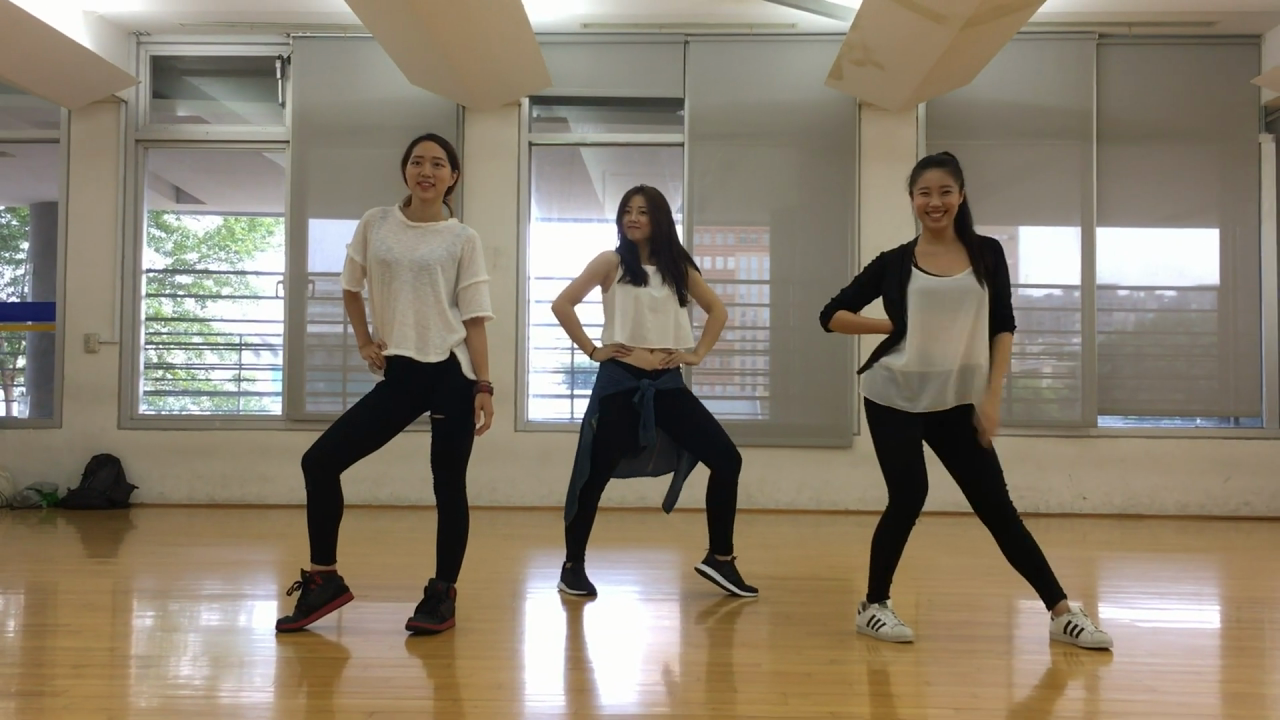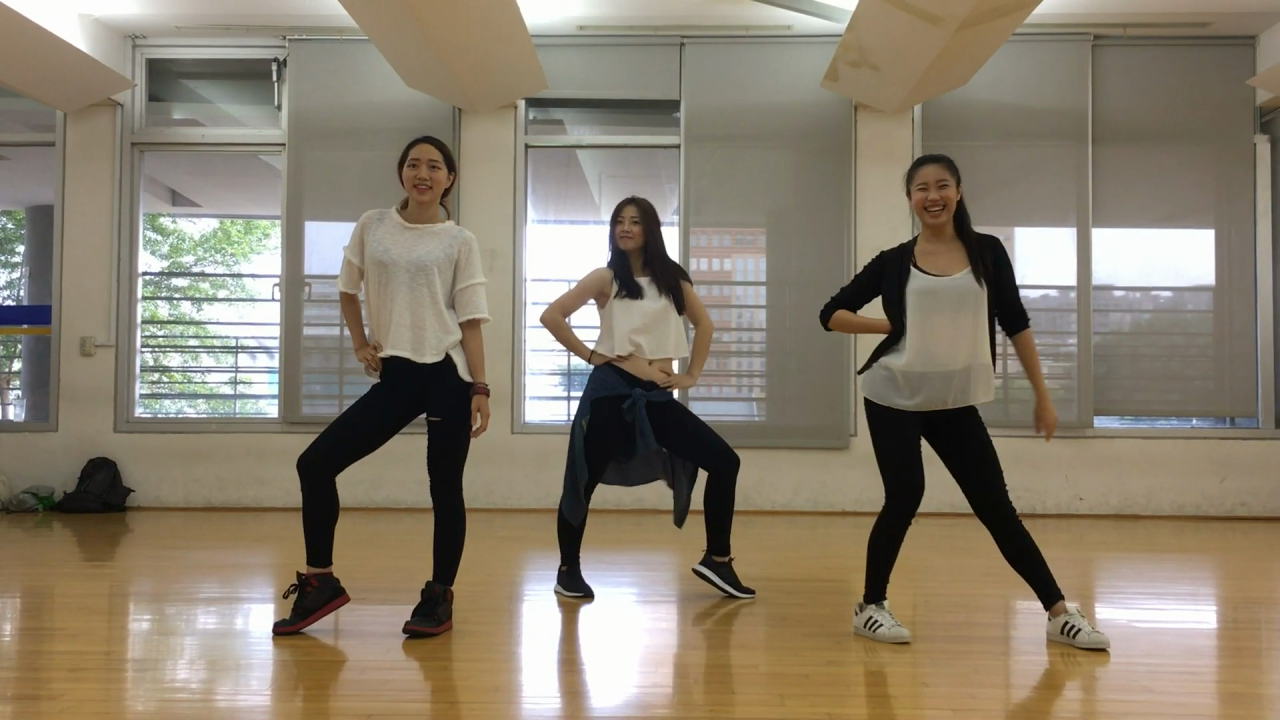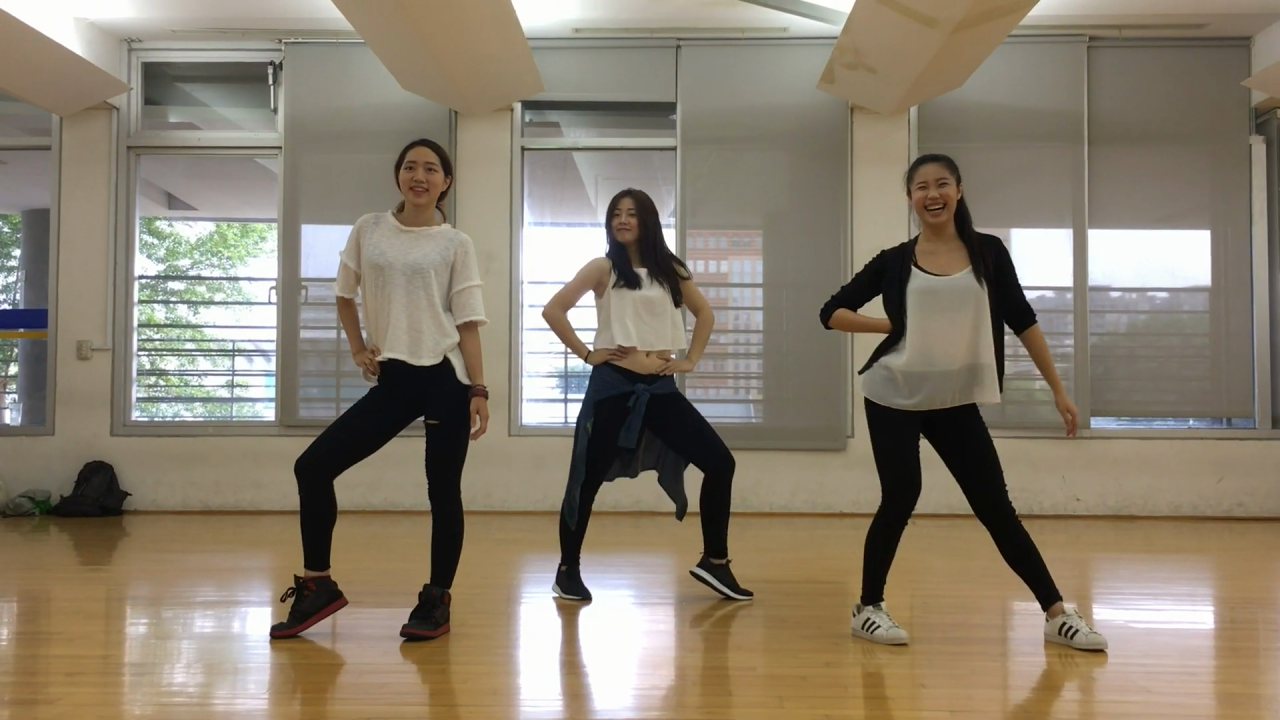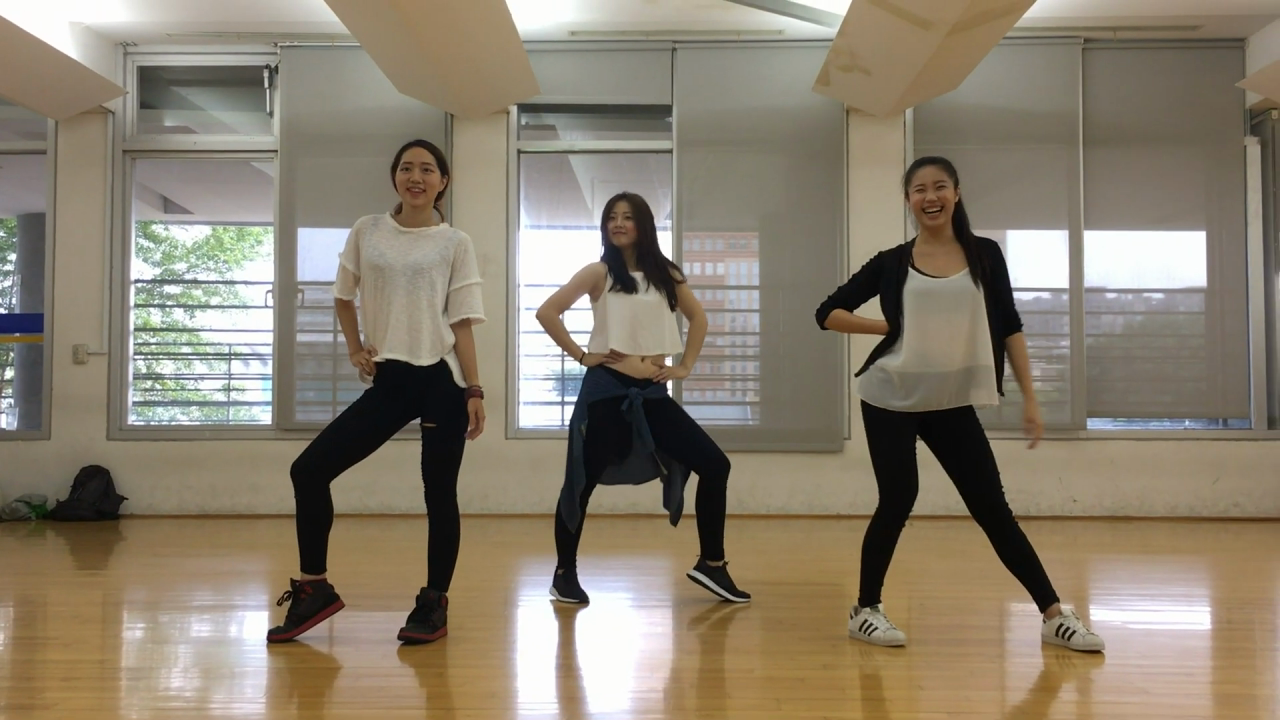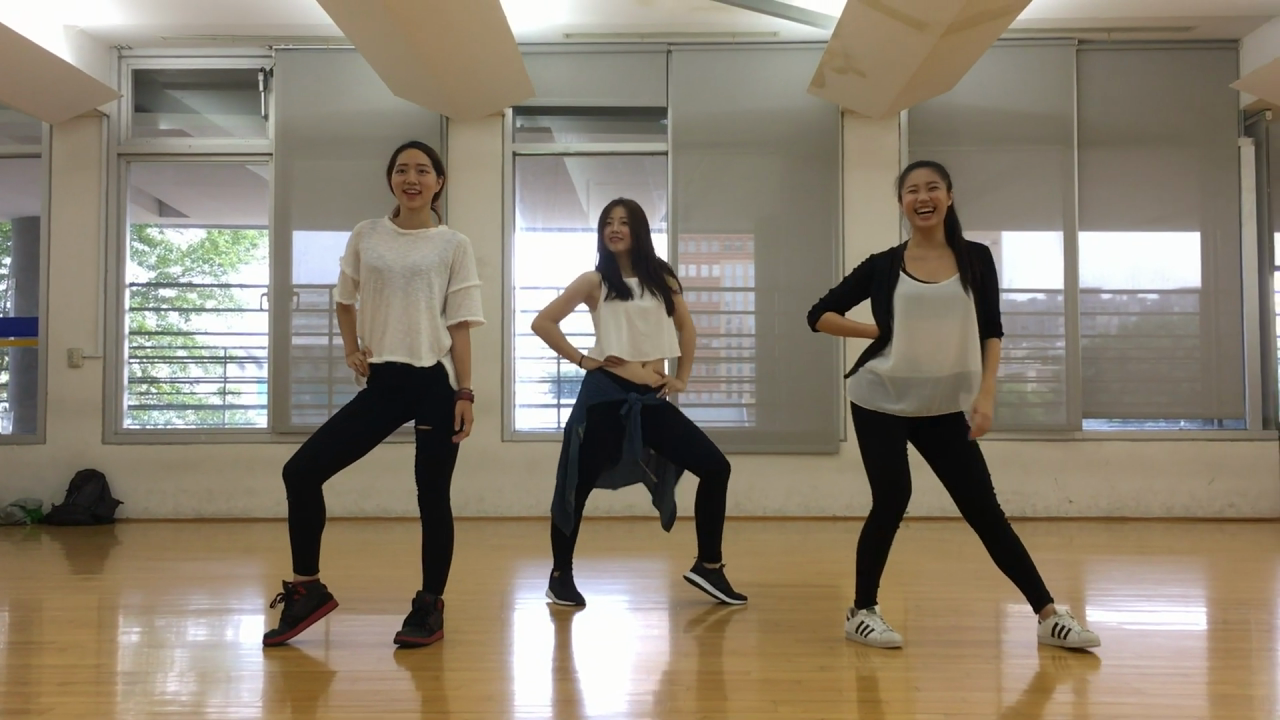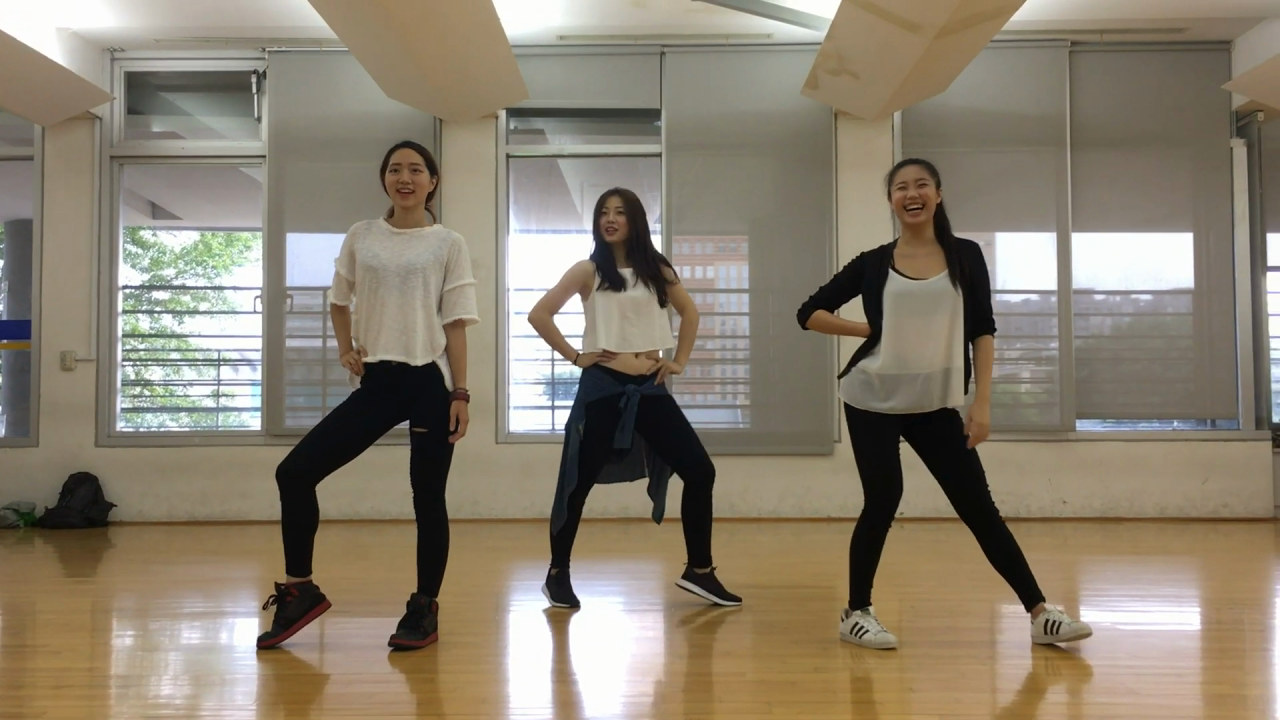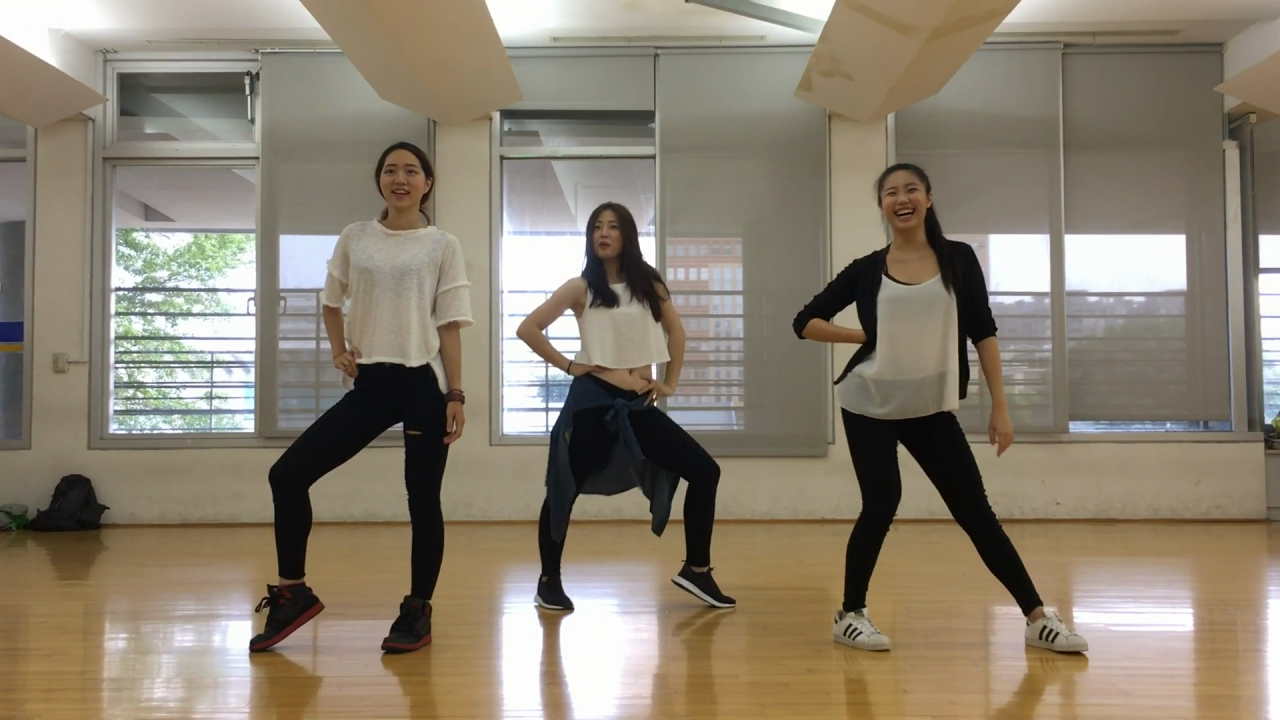
dt=0.2s
person 1, frame 1
left shoulder: (463, 240)
right shoulder: (374, 225)
left elbow: (474, 319)
right elbow: (351, 288)
left wrist: (484, 387)
right wrist: (364, 343)
left hip: (451, 374)
right hip: (398, 375)
left knee: (448, 484)
right knee: (320, 461)
left ankle: (443, 593)
right ankle: (324, 578)
person 1, frame 2
left shoulder: (460, 242)
right shoulder: (372, 226)
left elbow: (471, 321)
right elbow: (348, 290)
left wrist: (480, 388)
right wrist: (360, 345)
left hip: (447, 375)
right hip: (394, 377)
left knee: (445, 486)
right knee: (316, 463)
left ankle: (440, 597)
right ankle: (321, 581)
person 1, frame 3
left shoulder: (456, 244)
right shoulder: (367, 230)
left elbow: (467, 323)
right elbow: (345, 295)
left wrist: (478, 390)
right wrist: (357, 349)
left hip: (445, 378)
right hip: (392, 380)
left knee: (443, 489)
right knee: (313, 466)
left ankle: (437, 599)
right ankle: (318, 584)
person 1, frame 4
left shoulder: (455, 244)
right shoulder: (366, 232)
left elbow: (462, 322)
right elbow: (344, 297)
left wrist: (474, 391)
right wrist: (355, 350)
left hip: (441, 380)
right hip: (388, 381)
left knee: (439, 491)
right knee: (310, 469)
left ankle: (434, 602)
right ankle: (314, 588)
person 1, frame 5
left shoulder: (454, 245)
right shoulder: (365, 236)
left elbow: (459, 325)
right elbow: (346, 301)
left wrist: (465, 393)
right wrist: (352, 351)
left hip: (435, 383)
right hip: (382, 383)
left knee: (432, 494)
right knee: (302, 470)
left ankle: (430, 605)
right ankle: (307, 588)
person 1, frame 6
left shoulder: (449, 244)
right shoulder: (361, 237)
left elbow: (454, 324)
right elbow: (340, 302)
left wrist: (460, 393)
right wrist: (346, 351)
left hip: (429, 382)
right hip: (376, 383)
left knee: (427, 495)
right knee: (295, 471)
left ankle: (425, 608)
right ankle: (300, 590)
person 1, frame 7
left shoulder: (443, 246)
right shoulder: (354, 238)
left elbow: (449, 325)
right elbow: (332, 303)
left wrist: (455, 395)
right wrist: (339, 353)
left hip: (424, 383)
right hip: (370, 384)
left knee: (423, 497)
right knee: (288, 473)
left ankle: (418, 610)
right ankle: (293, 591)
person 2, frame 1
left shoulder: (987, 255)
right shoulder: (894, 263)
left elbow: (1003, 329)
right elbow: (832, 315)
left wrist: (992, 395)
right wrist: (891, 326)
left hip: (955, 403)
right hip: (894, 398)
left knee: (996, 506)
right knee: (908, 496)
left ankle: (1062, 612)
right ankle: (874, 605)
person 2, frame 2
left shoulder: (986, 252)
right shoulder: (893, 262)
left elbow: (1016, 324)
right elbow: (831, 314)
left wrist: (1041, 394)
right wrist: (890, 326)
left hip: (956, 403)
right hip: (894, 397)
left knee: (996, 505)
right knee: (904, 496)
left ankle: (1060, 613)
right ankle: (871, 606)
person 2, frame 3
left shoulder: (988, 252)
right shoulder: (894, 261)
left elbow: (1022, 320)
right elbow: (832, 312)
left wrist: (1058, 390)
right wrist: (890, 325)
left hip: (957, 402)
right hip: (894, 397)
left knee: (996, 506)
right knee: (900, 497)
left ankle: (1057, 614)
right ankle: (868, 607)
person 2, frame 4
left shoulder: (984, 254)
right shoulder: (892, 262)
left elbow: (1009, 327)
right elbow: (828, 312)
left wrist: (1029, 397)
right wrist: (887, 327)
left hip: (953, 403)
right hip: (890, 399)
left knee: (992, 507)
right knee: (897, 499)
left ankle: (1054, 616)
right ankle: (865, 610)
person 2, frame 5
left shoulder: (975, 259)
right shoulder: (883, 266)
left elbow: (991, 333)
right elbow: (820, 315)
left wrist: (986, 395)
right wrist: (876, 331)
left hip: (944, 408)
right hip: (880, 401)
left knee: (984, 509)
right knee: (891, 500)
left ankle: (1049, 616)
right ankle: (862, 611)
person 2, frame 6
left shoulder: (965, 256)
right shoulder: (872, 263)
left elbow: (982, 331)
right elbow: (809, 312)
left wrist: (981, 400)
right wrist: (867, 329)
left hip: (936, 404)
right hip: (873, 400)
left knee: (978, 506)
right knee: (882, 500)
left ankle: (1041, 613)
right ankle: (856, 612)
person 2, frame 7
left shoulder: (958, 259)
right shoulder: (865, 270)
left elbow: (983, 332)
right elbow: (806, 323)
left wrist: (1000, 406)
right wrist: (863, 335)
left hip: (932, 409)
right hip: (870, 405)
left knee: (975, 510)
right knee: (881, 503)
left ankle: (1038, 618)
right ankle: (850, 614)
person 3, frame 1
left shoulder: (679, 267)
right shoulder: (610, 263)
left elbow: (717, 310)
right elbow: (562, 305)
left wrist: (697, 354)
right wrist: (593, 350)
left hip: (667, 384)
right hip: (620, 383)
left knee: (727, 459)
right knee: (593, 475)
left ankle: (719, 559)
right ankle: (573, 567)
person 3, frame 2
left shoulder: (672, 278)
right shoulder: (605, 277)
left elbow: (704, 323)
right elbow: (552, 316)
left wrist: (692, 373)
right wrist: (589, 355)
left hip: (659, 396)
right hip: (613, 390)
left knee: (724, 462)
right knee: (585, 478)
left ankle: (717, 560)
right ankle: (569, 570)
person 3, frame 3
left shoulder: (670, 269)
right shoulder: (603, 268)
left elbow: (704, 312)
right elbow: (553, 310)
left wrist: (690, 360)
right wrist: (586, 353)
left hip: (660, 387)
right hip: (614, 385)
left knee: (720, 463)
right knee: (588, 477)
left ankle: (714, 562)
right ankle: (568, 571)
person 3, frame 4
left shoulder: (666, 274)
right shoulder: (599, 272)
left elbow: (697, 318)
right elbow: (546, 312)
left wrist: (685, 365)
right wrist: (582, 355)
left hip: (654, 393)
right hip: (608, 390)
left knee: (715, 466)
right knee: (582, 481)
left ankle: (711, 565)
right ankle: (565, 574)
person 3, frame 5
left shoulder: (662, 279)
right shoulder: (594, 281)
left elbow: (686, 328)
right elbow: (543, 323)
left wrist: (682, 376)
right wrist: (581, 359)
left hip: (652, 398)
right hip: (606, 393)
left knee: (715, 468)
right knee: (579, 483)
left ankle: (708, 567)
right ankle: (561, 576)
person 3, frame 6
left shoulder: (656, 269)
right shoulder: (588, 271)
left elbow: (690, 312)
right elbow: (539, 315)
left wrist: (680, 361)
right wrist: (576, 356)
left hip: (650, 389)
right hip: (604, 388)
left knee: (699, 472)
right knee: (577, 481)
left ankle: (699, 571)
right ankle: (558, 574)
person 3, frame 7
left shoulder: (650, 284)
right shoulder: (581, 287)
left elbow: (676, 331)
right elbow: (528, 329)
left wrist: (671, 381)
right wrist: (568, 365)
left hip: (640, 404)
right hip: (594, 400)
left knee: (704, 472)
right knee: (565, 488)
left ankle: (697, 571)
right ankle: (549, 580)
